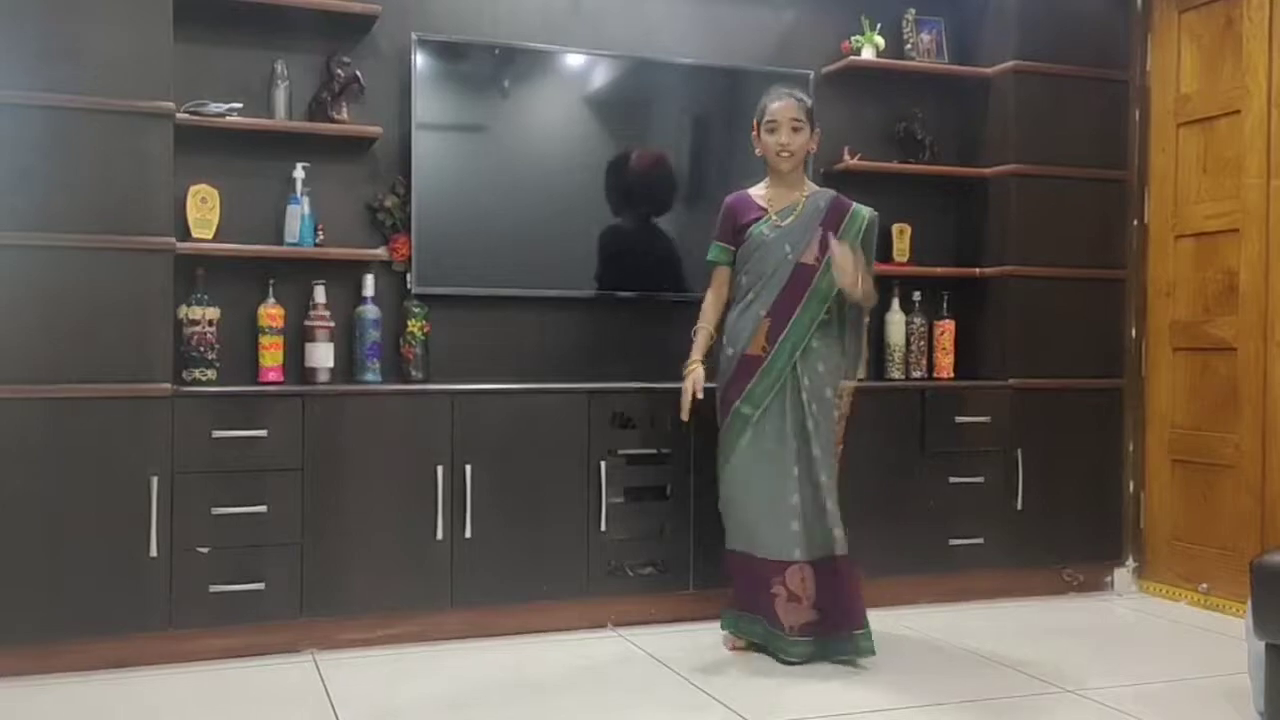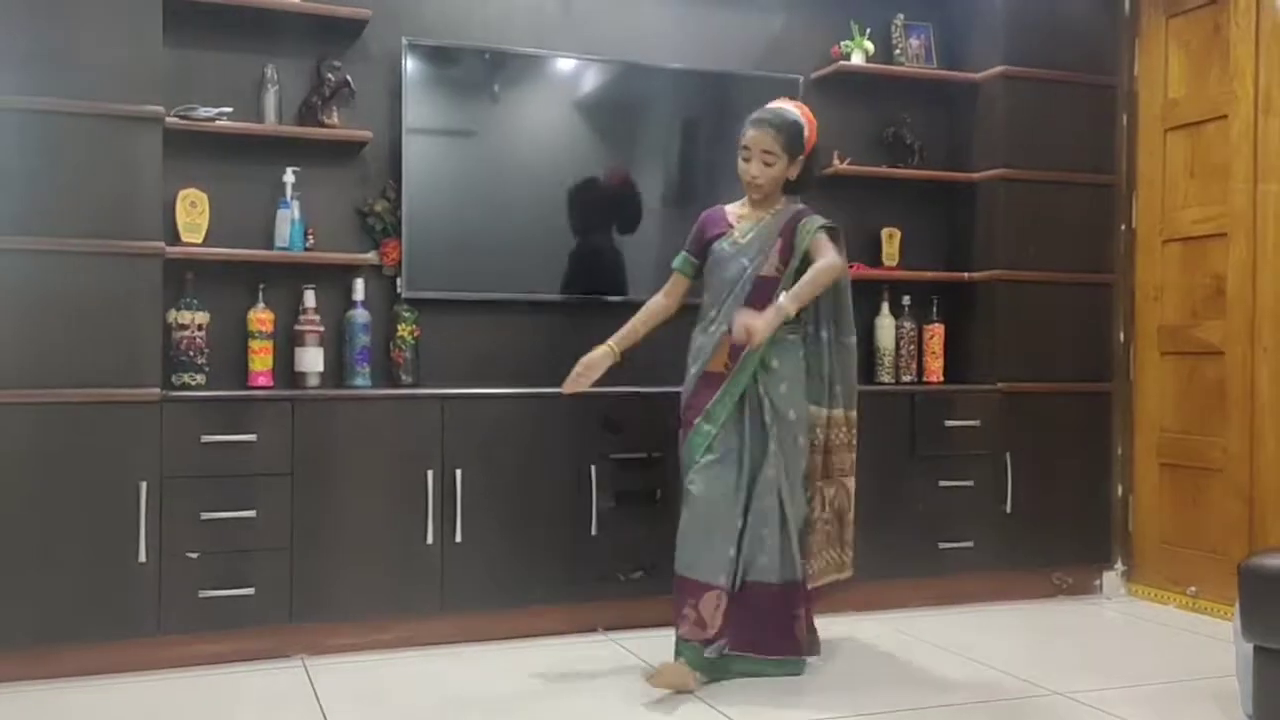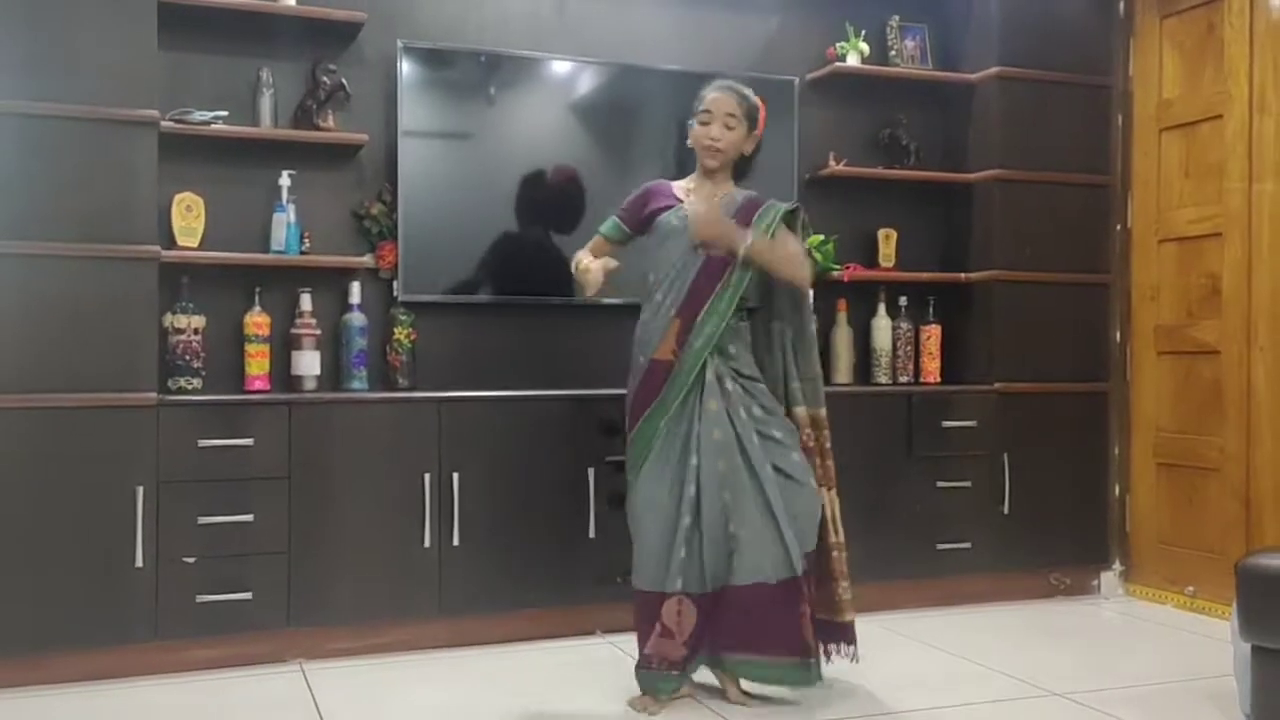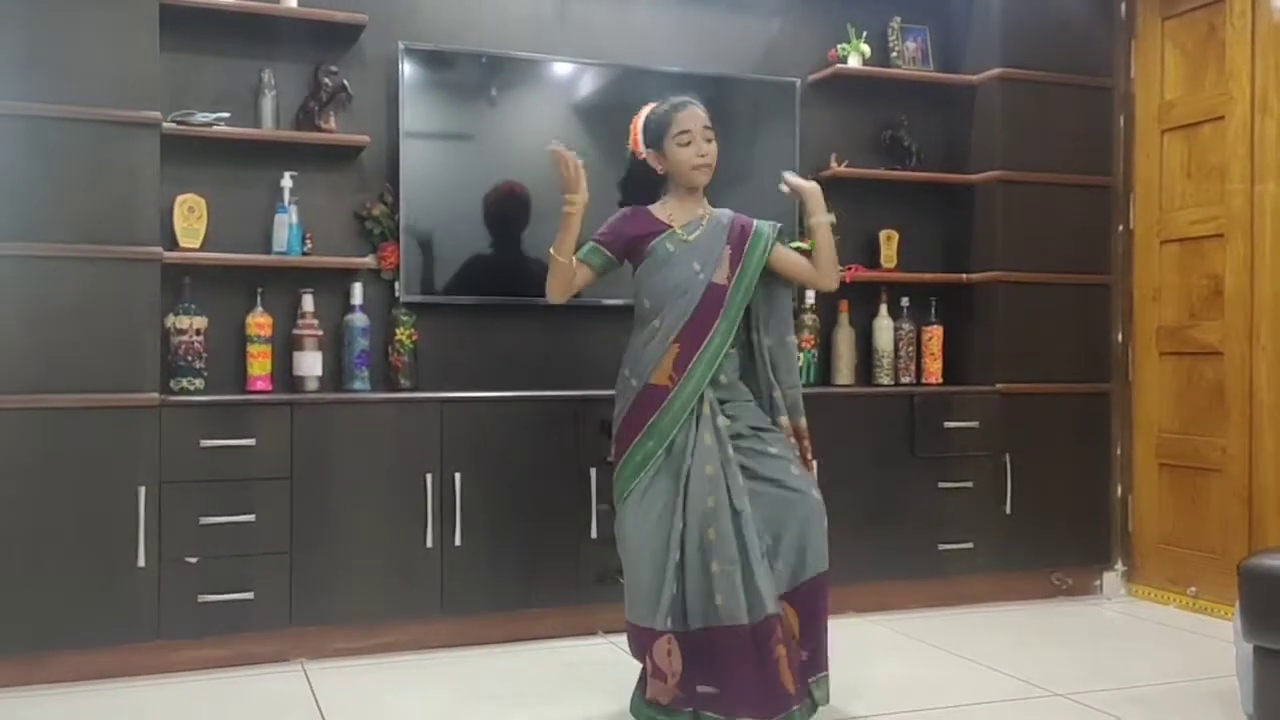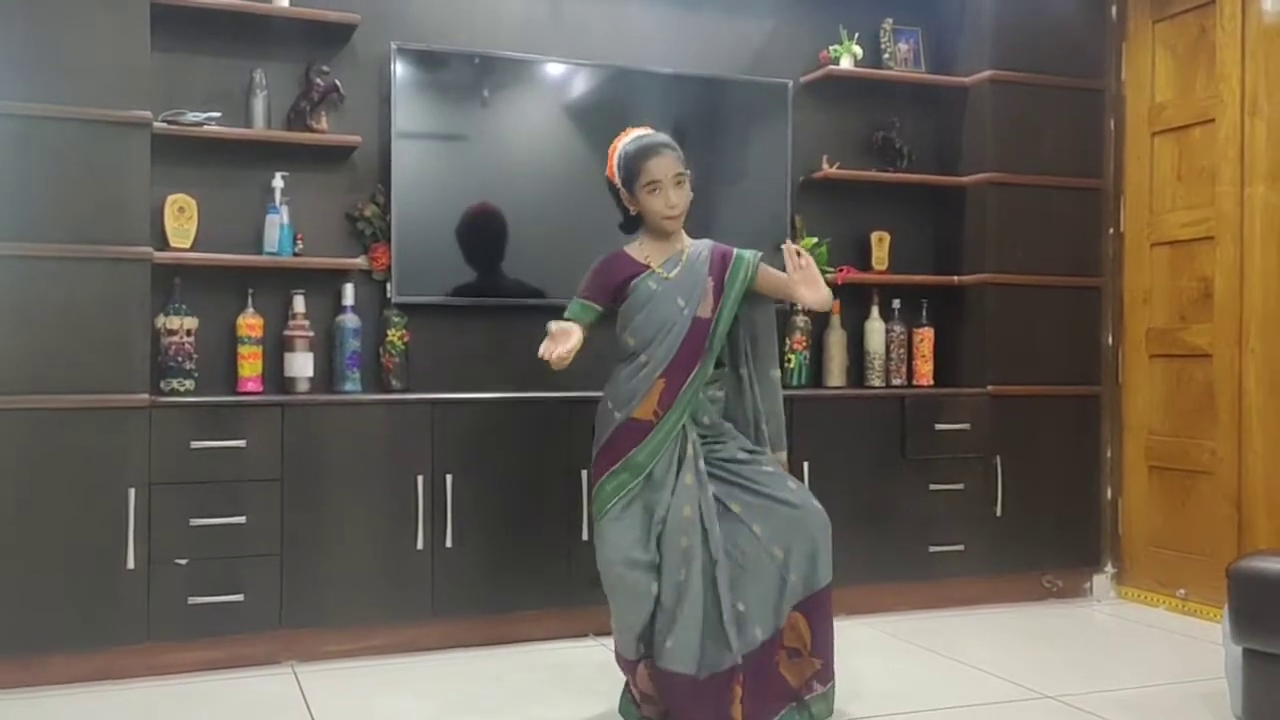
dt=0.4s
person 1, frame 1
left shoulder: (836, 212)
right shoulder: (738, 207)
left elbow: (867, 295)
right elbow: (718, 292)
left wrist: (854, 280)
right wrist: (696, 360)
left hip: (808, 365)
right hip: (749, 362)
left knee: (803, 485)
right knee: (752, 485)
left ankle: (803, 621)
right ankle: (760, 614)
person 1, frame 2
left shoulder: (803, 226)
right shoulder: (713, 222)
left elbow: (833, 265)
right elbow: (667, 297)
left wrist: (775, 314)
right wrist: (608, 352)
left hip: (777, 386)
right hip: (716, 386)
left knee: (772, 504)
right knee: (712, 504)
left ankle: (765, 642)
right ankle: (697, 653)
person 1, frame 3
left shoulder: (759, 212)
right shoulder: (654, 198)
left elbow: (800, 273)
right elbow: (583, 255)
left wrist: (729, 234)
right wrist: (596, 267)
left hip: (734, 377)
right hip: (665, 379)
left knee: (772, 498)
right knee: (667, 510)
left ankle: (734, 657)
person 1, frame 4
left shoulder: (742, 232)
right shoulder: (636, 223)
left elbow: (823, 278)
right elbow: (558, 290)
left wrist: (816, 210)
right wrist: (572, 211)
left hip: (729, 404)
right hip: (656, 407)
left knee: (793, 508)
right knee: (660, 540)
person 1, frame 5
left shoulder: (723, 262)
right shoulder: (617, 269)
left elbow: (805, 289)
right elbow: (569, 337)
left wrist: (815, 293)
right wrist: (565, 340)
left hip: (711, 437)
right hip: (638, 445)
left knee: (800, 523)
right knee: (634, 568)
